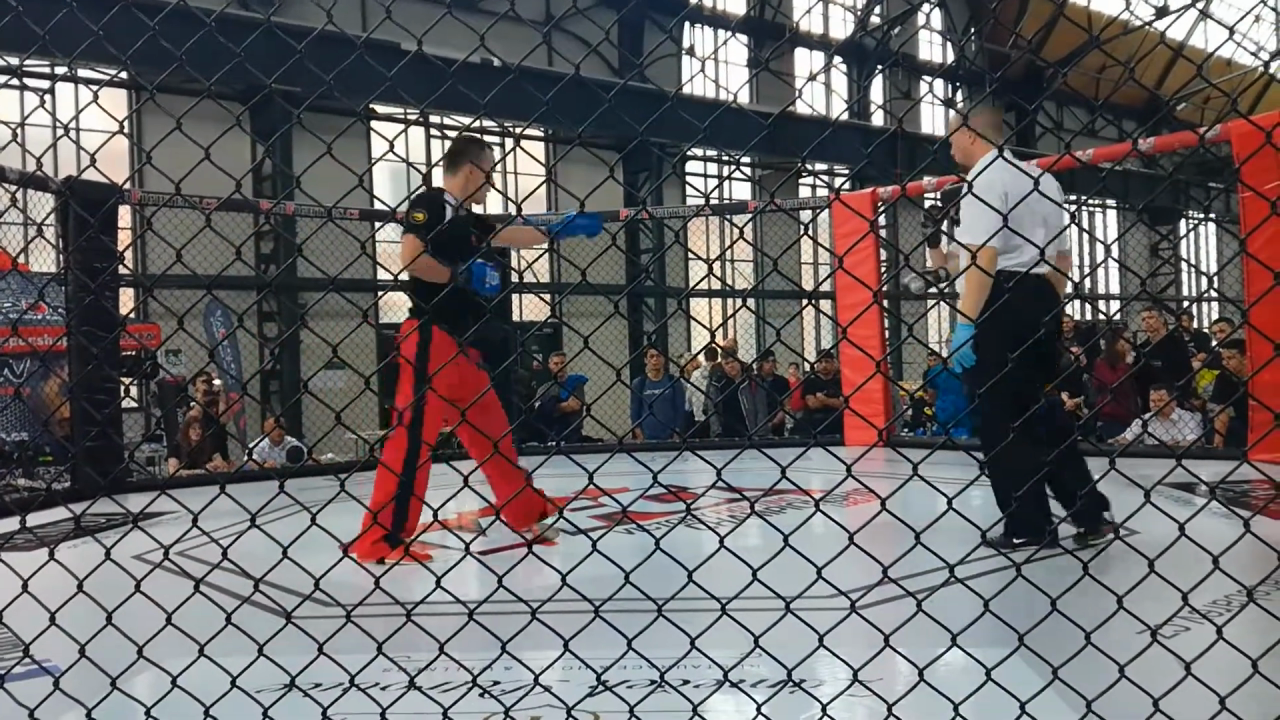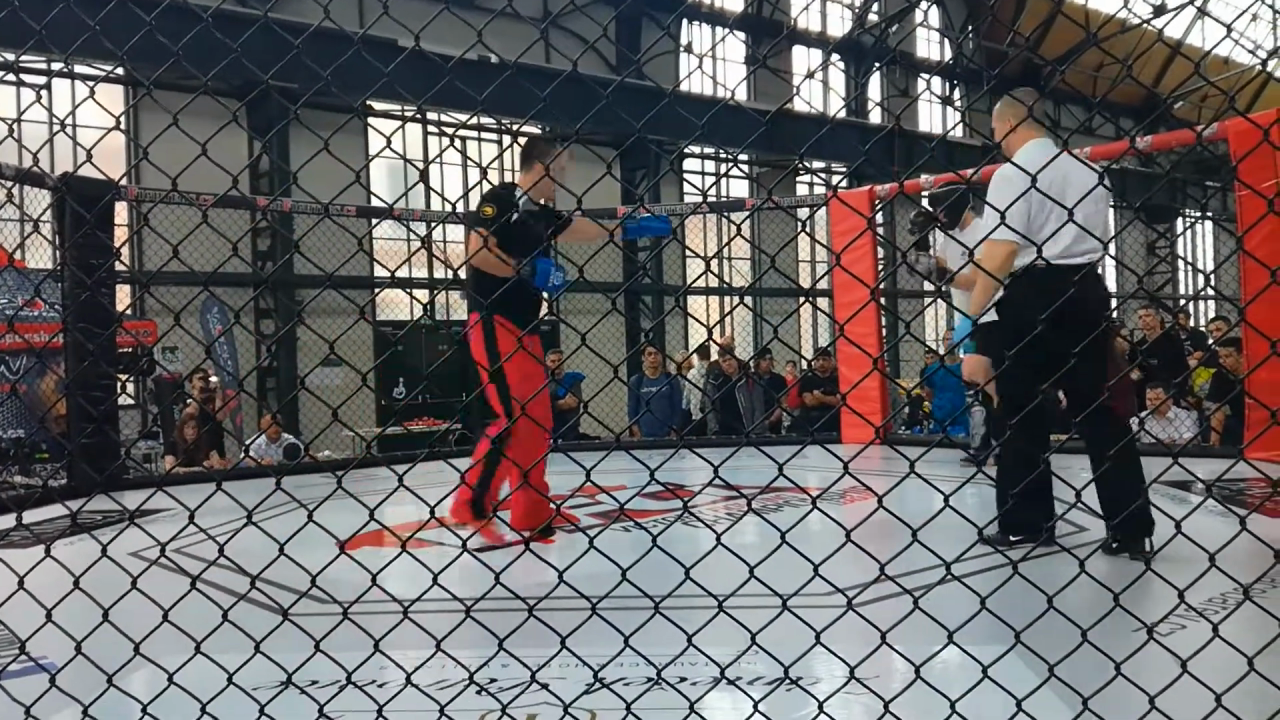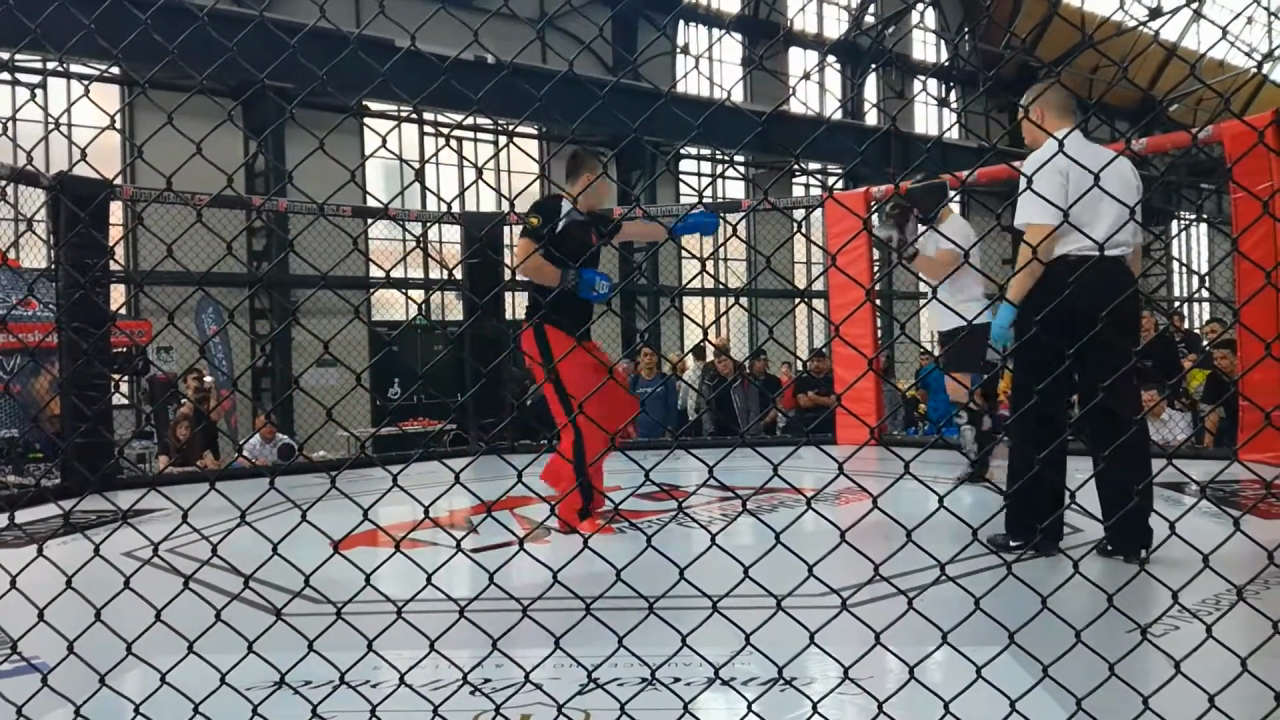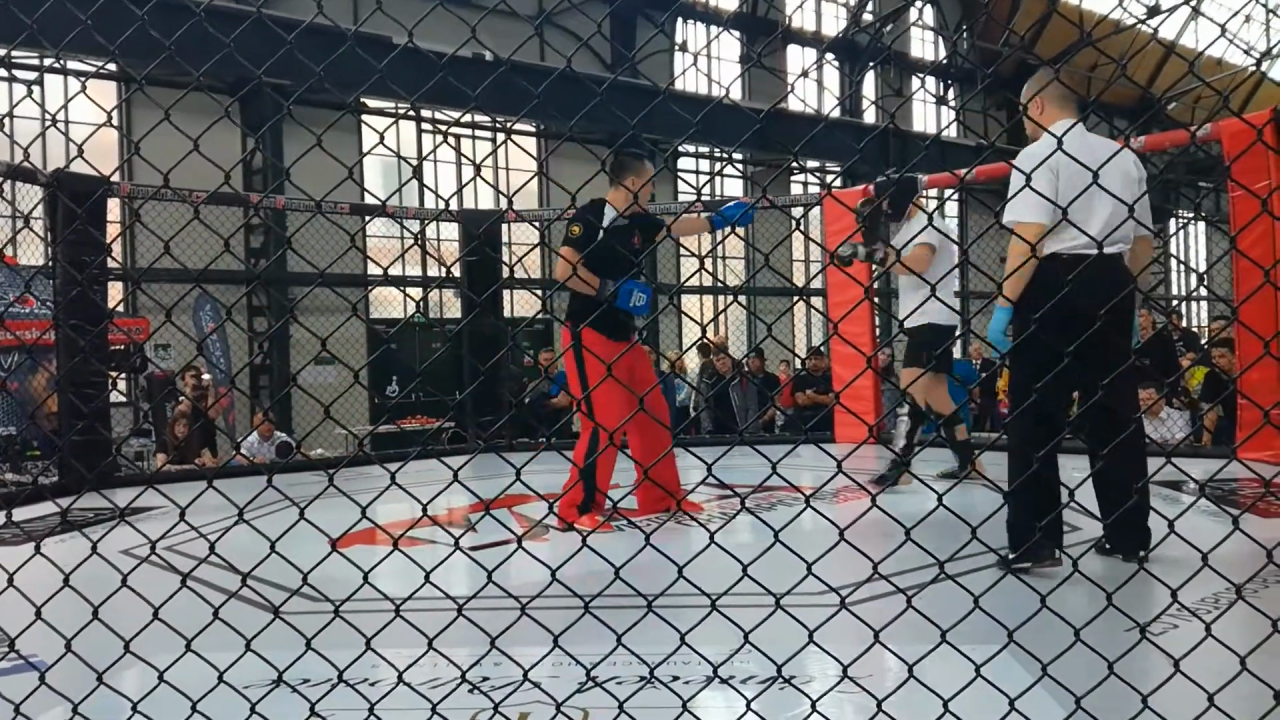
dt=0.3s
person 1, frame 1
left shoulder: (983, 182)
right shoulder: (1041, 180)
left elbow: (982, 260)
right elbow: (1060, 259)
left wrist: (965, 324)
left hip: (1002, 308)
right hip: (1040, 303)
left knee: (999, 421)
right knee: (1031, 414)
left ankle: (1025, 525)
right ankle: (1089, 511)
person 1, frame 2
left shoulder: (1016, 171)
right shoulder: (1090, 171)
left elbow: (1002, 250)
right elbow: (1099, 243)
left wrist: (972, 311)
left hip: (1034, 295)
right hip: (1087, 291)
left knee: (1024, 413)
right knee: (1100, 410)
left ankle: (1025, 524)
right ankle: (1132, 530)
person 1, frame 3
left shoulder: (1044, 161)
right shoulder: (1121, 164)
left elbow: (1039, 240)
right elbow: (1134, 245)
left wrist: (1008, 304)
left hip: (1057, 290)
right hip: (1114, 289)
left knee: (1036, 412)
right knee: (1116, 410)
left ankle: (1029, 529)
right ankle: (1129, 535)
person 1, frame 4
left shoulder: (1037, 156)
right shoulder: (1123, 157)
left elbow: (1029, 238)
right elbow: (1143, 244)
left wrist: (1004, 305)
left hip: (1052, 290)
right hip: (1109, 289)
left knee: (1033, 418)
right knee: (1113, 412)
left ankle: (1035, 543)
right ankle: (1128, 534)
person 2, frame 1
left shoulder: (467, 219)
right shoulder: (429, 204)
left elbow: (513, 235)
right elbow: (411, 259)
left wrist: (562, 229)
right wrist: (464, 276)
left hip: (461, 340)
right hip: (431, 337)
left knee: (490, 426)
right knee: (414, 435)
left ankle: (526, 511)
right ankle: (381, 538)
person 2, frame 2
left shoulder: (541, 214)
right shoulder: (502, 199)
left elbow: (588, 230)
right elbow: (475, 251)
left wrist: (636, 228)
right wrist: (529, 272)
left hip: (523, 329)
right hip: (495, 325)
left knee: (536, 422)
right knee: (516, 419)
left ankle: (531, 511)
right ankle: (472, 505)
person 2, frame 3
left shoulder: (590, 221)
right shoulder: (548, 209)
left elbow: (637, 230)
right elbow: (524, 261)
left wrist: (681, 227)
right wrist: (576, 281)
left hip: (575, 335)
right hip: (548, 332)
left knee: (620, 406)
right knee: (580, 420)
left ankle: (563, 475)
right ankle: (578, 509)
person 2, frame 4
left shoulder: (637, 223)
right shoulder: (588, 215)
left elbow: (683, 225)
right elbow: (563, 270)
left wrist: (720, 218)
right wrist: (612, 291)
left hip: (623, 337)
right hip: (587, 334)
left knee: (651, 414)
right knee: (601, 420)
left ankle: (660, 496)
right ankle: (577, 508)
person 3, frame 1
left shoulder: (990, 231)
right shoulder: (965, 233)
left elbow: (983, 274)
right elbow: (943, 265)
left wrist: (942, 275)
right wrist: (932, 236)
left hip: (995, 318)
right hip: (976, 318)
left knee: (986, 379)
right knee: (974, 381)
person 3, frame 2
left shoulder: (982, 234)
right shoulder: (952, 237)
left elbow: (971, 282)
right elbow: (934, 271)
left wrist: (946, 273)
left hip: (991, 318)
right hip: (971, 320)
left knee: (973, 375)
right knee: (985, 384)
left ankle: (984, 445)
right ankle: (999, 440)
person 3, frame 3
left shoulder: (958, 229)
right shoulder: (930, 231)
left elbow: (940, 270)
right elbow: (917, 264)
left wrist: (906, 249)
right wrist: (897, 232)
left hip: (970, 322)
right hip: (949, 322)
left knee: (957, 390)
right knee: (965, 390)
left ankle: (978, 459)
right ankle: (986, 435)
person 3, frame 4
left shoulder: (926, 222)
right shoulder: (913, 226)
left elbow: (917, 262)
right elbow: (895, 264)
left wrist: (876, 252)
right wrist: (874, 236)
left hip: (931, 319)
right hip: (922, 320)
left knee: (910, 385)
right knee: (936, 393)
left ankle: (899, 466)
right ankle: (966, 459)
